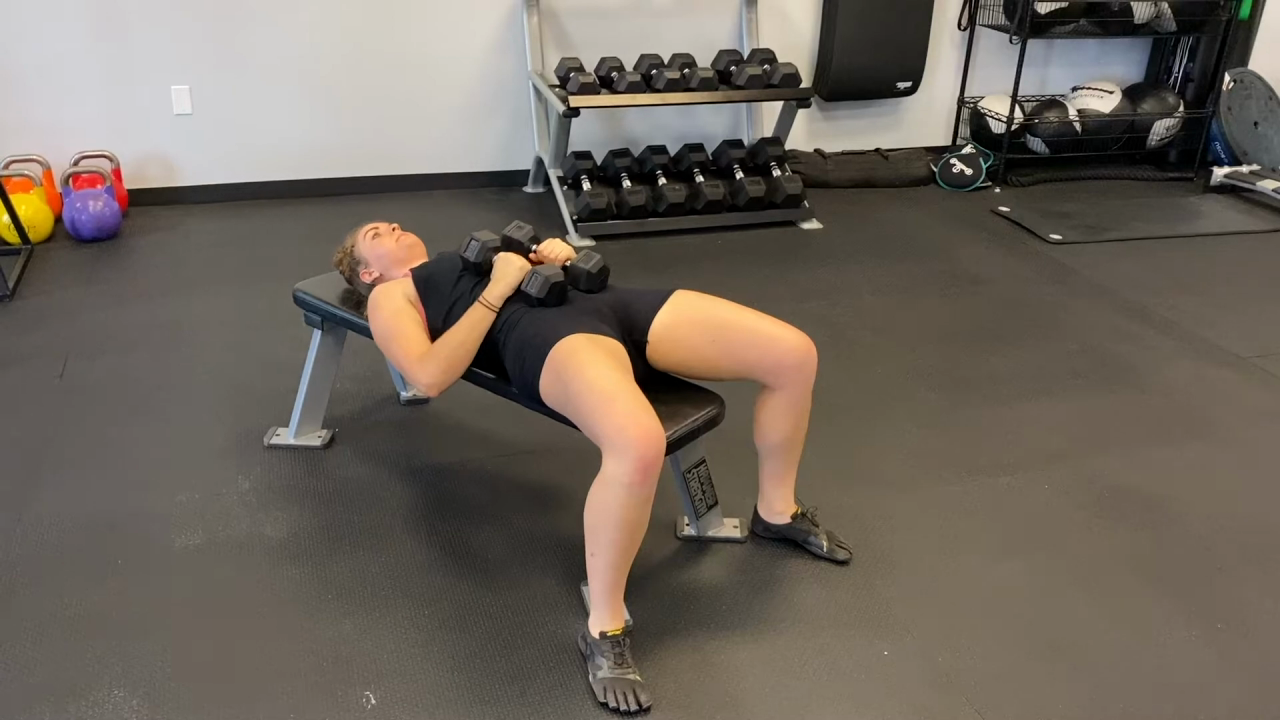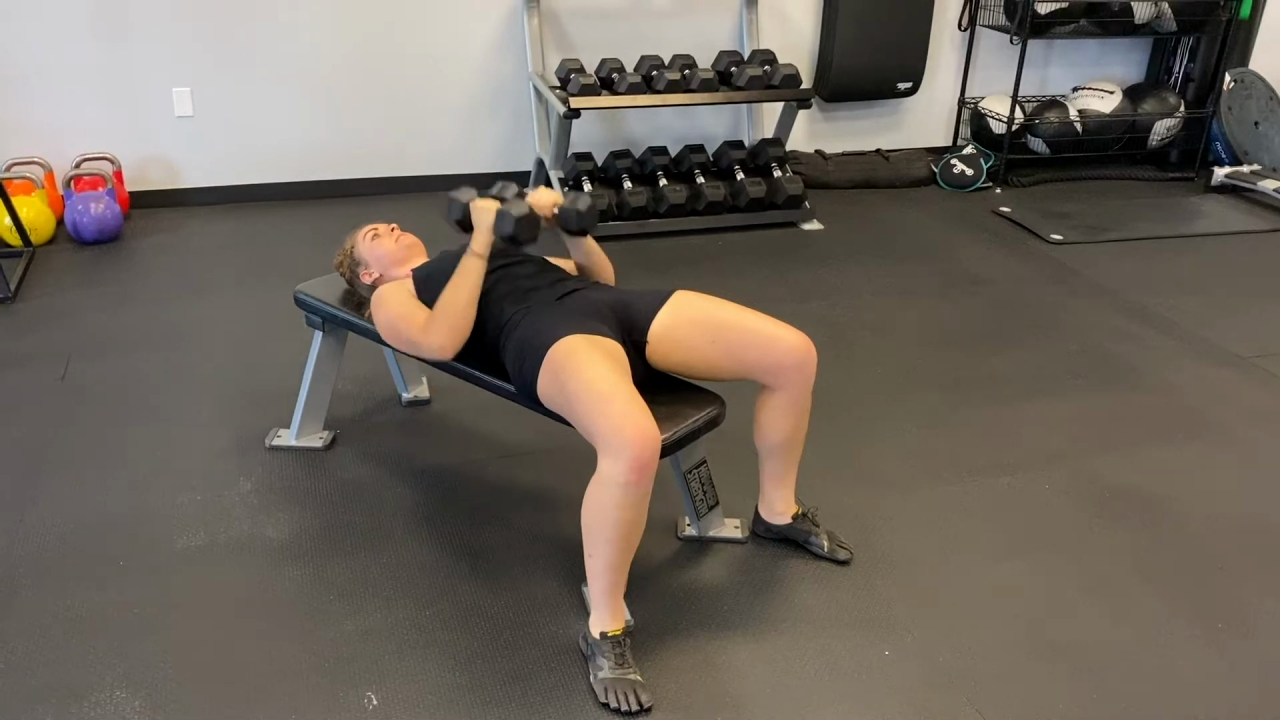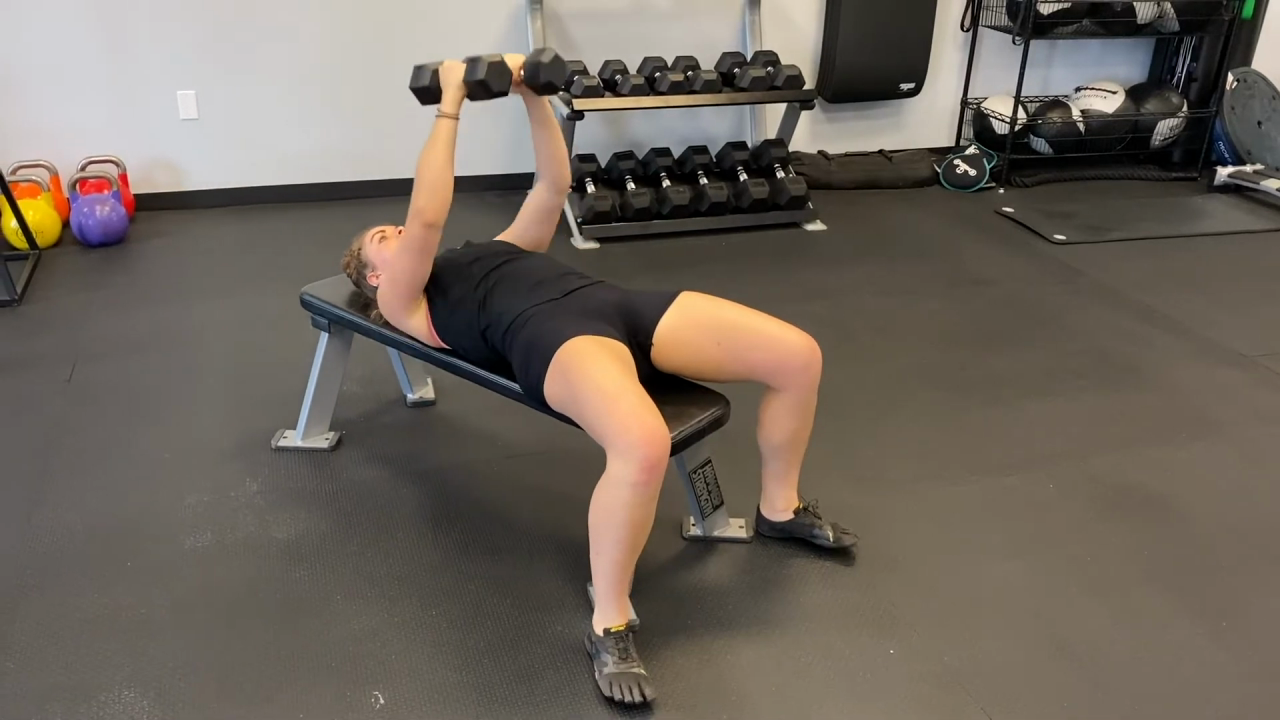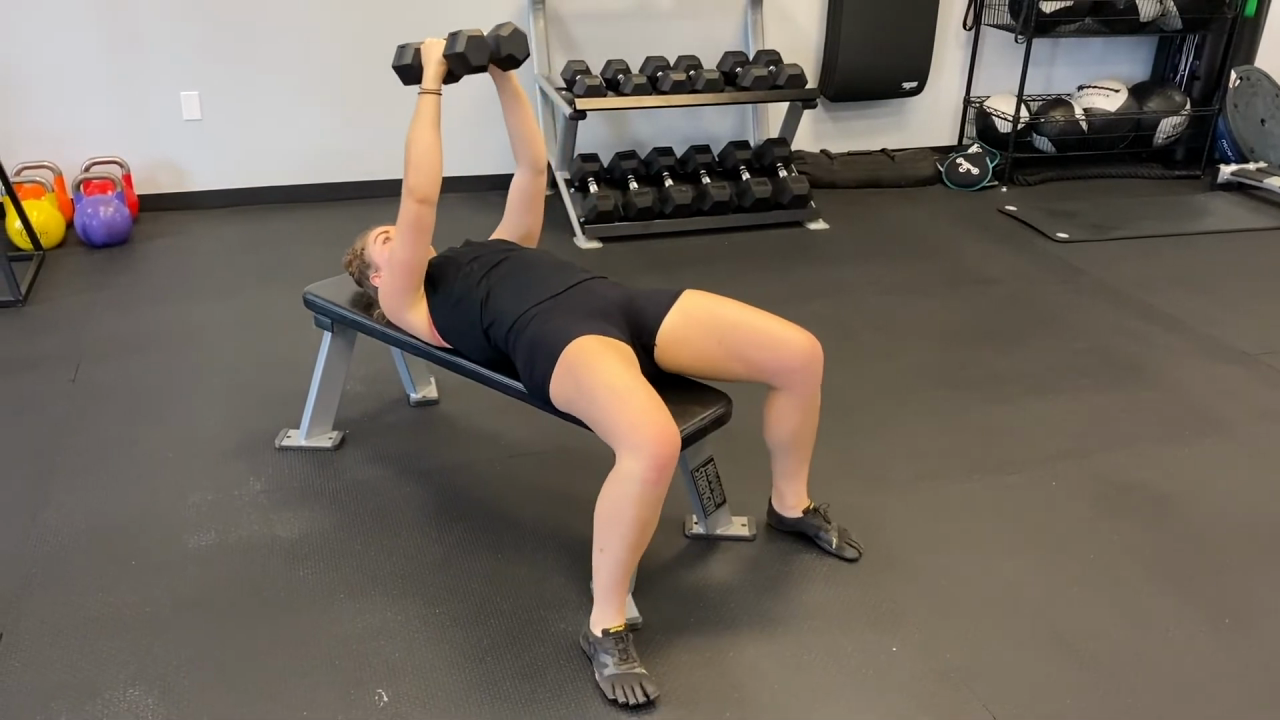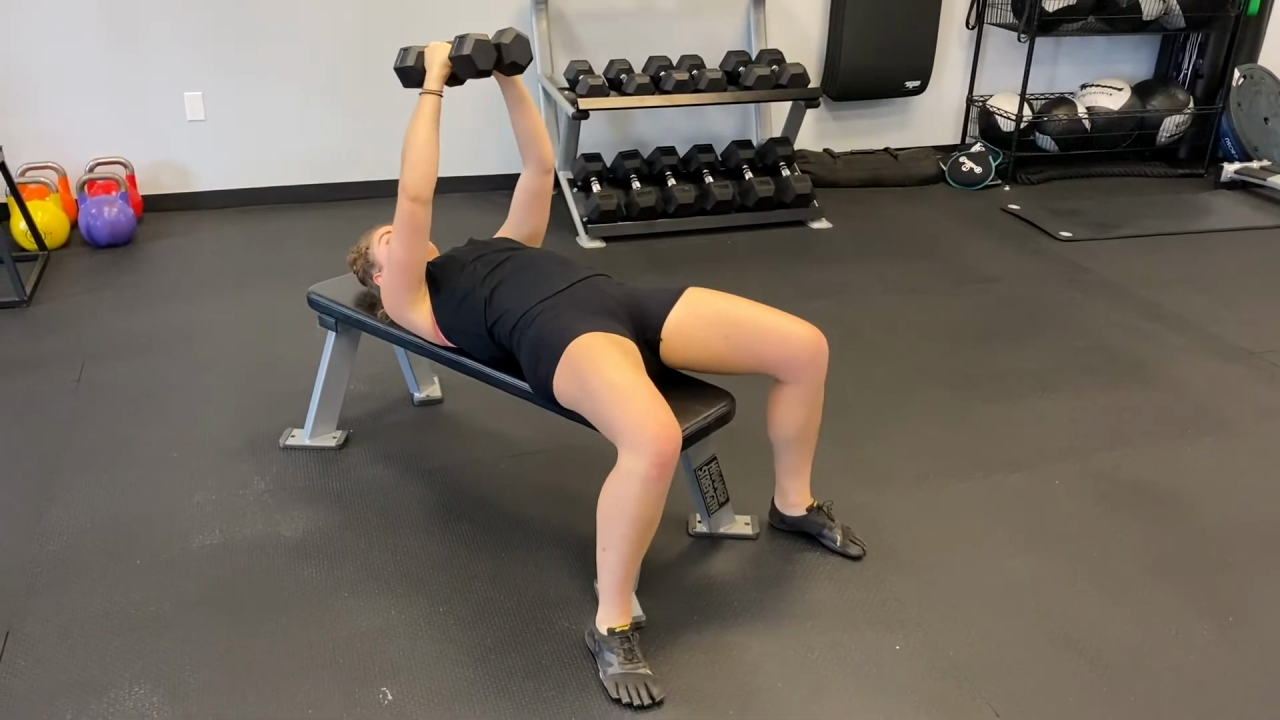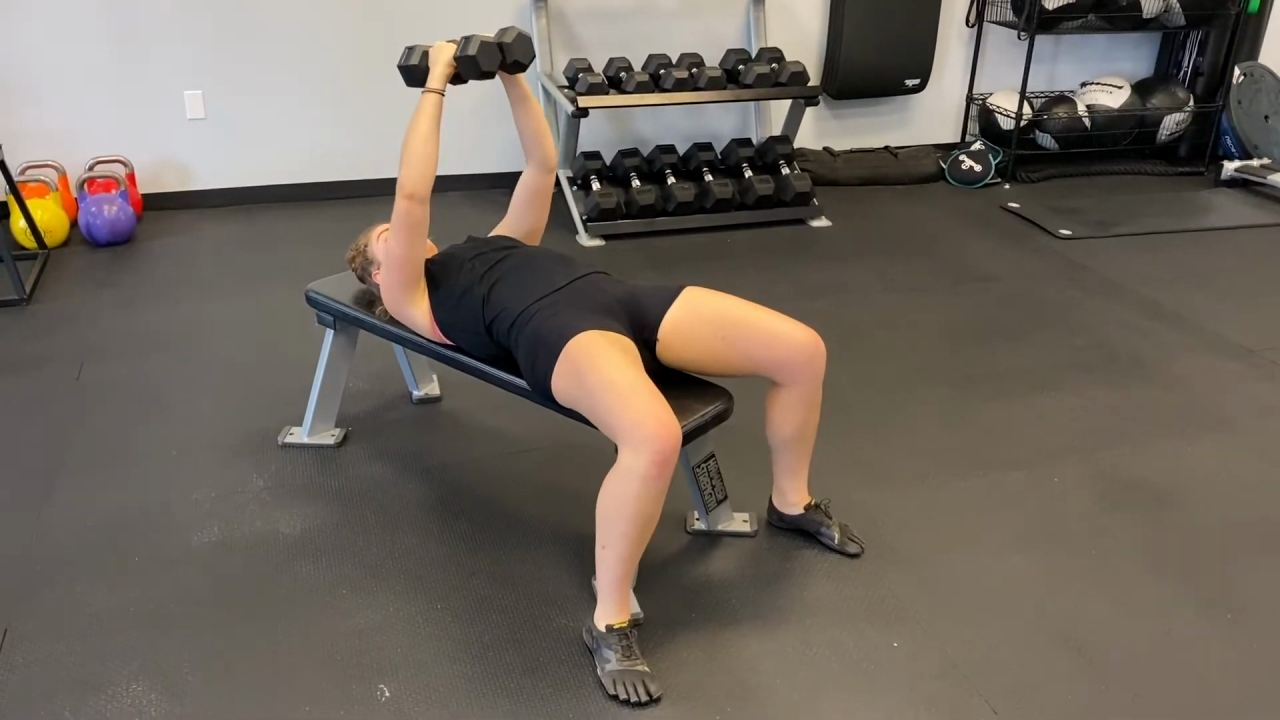
dt=0.7s
person 1, frame 1
right shoulder: (391, 296)
right elbow: (430, 376)
left wrist: (566, 256)
right wrist: (496, 291)
right hip: (545, 330)
left knee: (793, 354)
right knee: (637, 445)
left ankle: (777, 511)
right ankle: (604, 629)
person 1, frame 2
left shoulder: (494, 255)
right shoulder: (393, 300)
left elbow: (600, 274)
right elbow: (442, 340)
right wrist: (480, 241)
left hip: (607, 304)
right hip: (543, 331)
left knee: (793, 354)
right knee: (633, 444)
left ankle: (778, 511)
right ankle: (604, 629)
person 1, frame 3
left shoulder: (499, 247)
right shoulder: (404, 299)
left elbow: (555, 181)
right elbow: (426, 214)
left wrist: (533, 96)
right wrist: (449, 107)
left hip: (616, 303)
right hip: (549, 332)
left knee: (798, 356)
right knee: (643, 446)
left ankle: (780, 507)
right ankle: (609, 627)
person 1, frame 4
left shoulder: (492, 250)
right shoulder: (405, 300)
left elbow: (533, 169)
right elbow: (421, 195)
left wrist: (502, 75)
right wrist: (431, 84)
left hip: (618, 302)
right hip: (551, 333)
left knee: (801, 354)
right knee: (653, 445)
left ankle: (791, 505)
right ankle: (605, 628)
person 1, frame 5
left shoulder: (496, 246)
right shoulder: (409, 298)
left elbow: (539, 167)
right elbow: (414, 195)
left wrist: (508, 78)
right wrist: (433, 86)
left hip: (620, 300)
right hip: (556, 328)
left knee: (805, 348)
right knee: (654, 442)
left ankle: (795, 504)
right ankle: (611, 626)
person 1, frame 6
left shoulder: (491, 245)
right shoulder: (407, 295)
left elbow: (542, 165)
right elbow: (412, 193)
left wrist: (510, 77)
right wrist: (436, 86)
left hip: (620, 299)
right hip: (554, 329)
left knee: (803, 350)
right knee: (655, 438)
left ankle: (791, 502)
right ankle: (609, 623)
